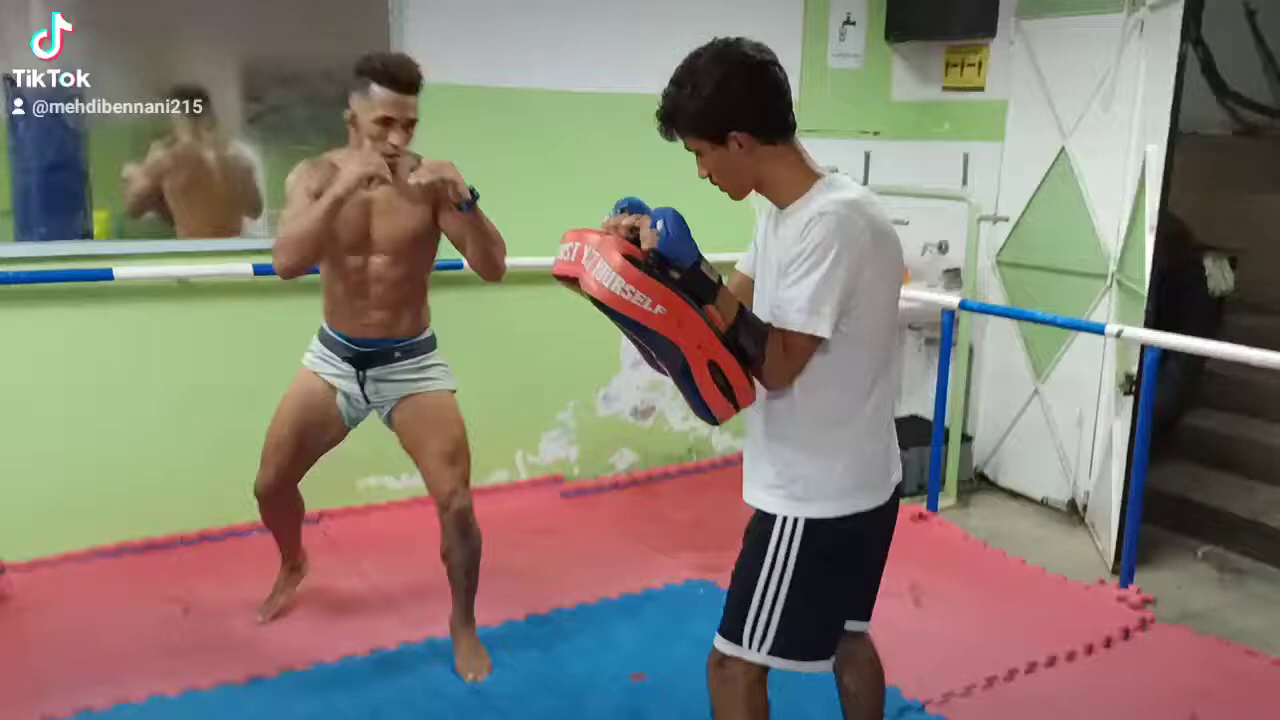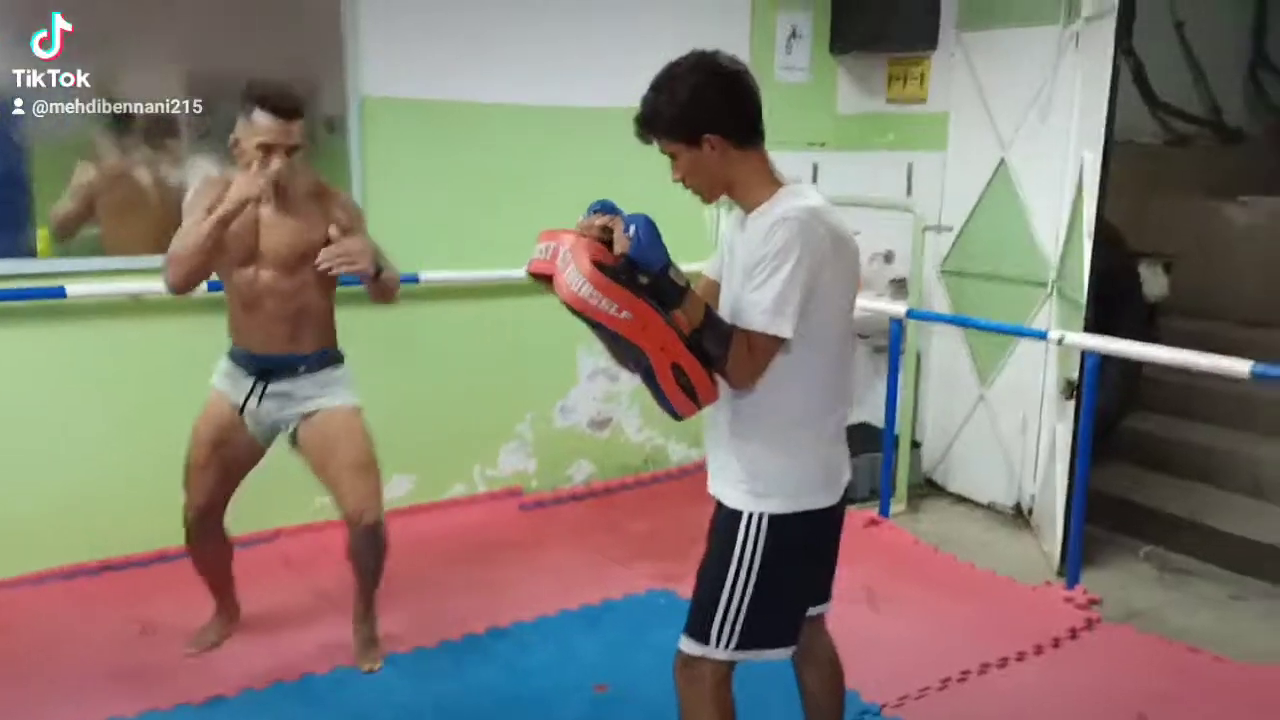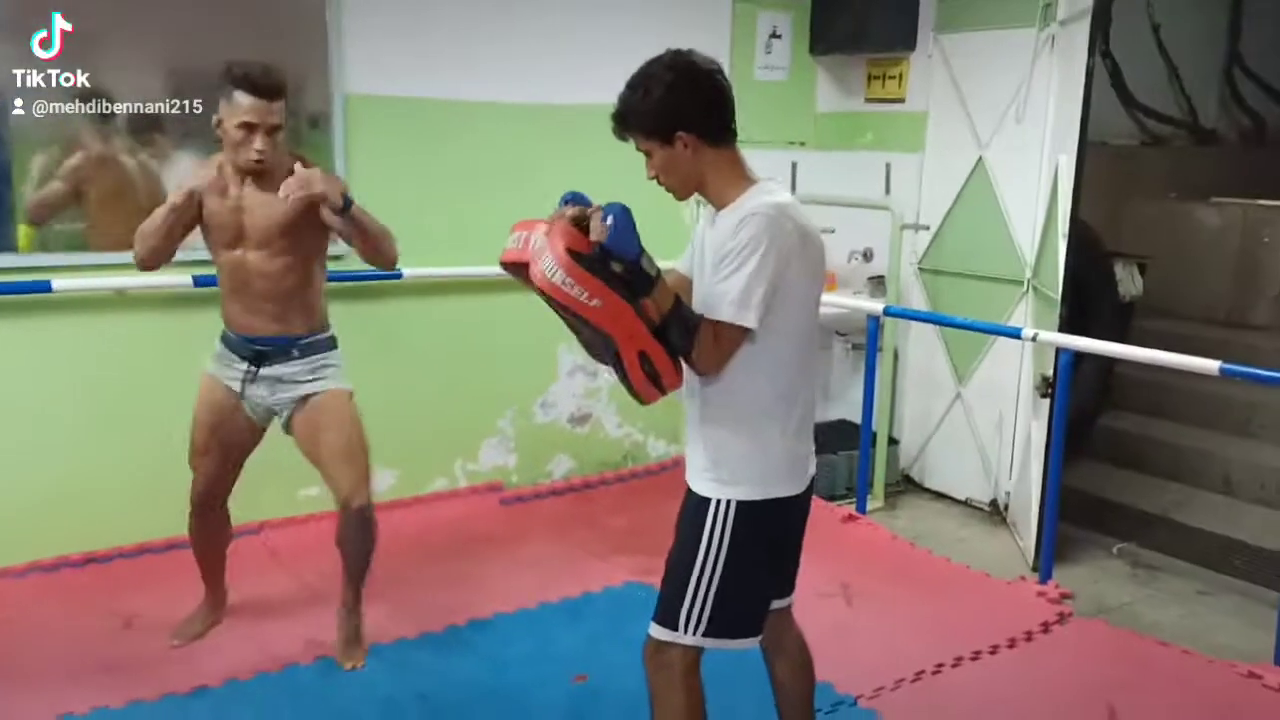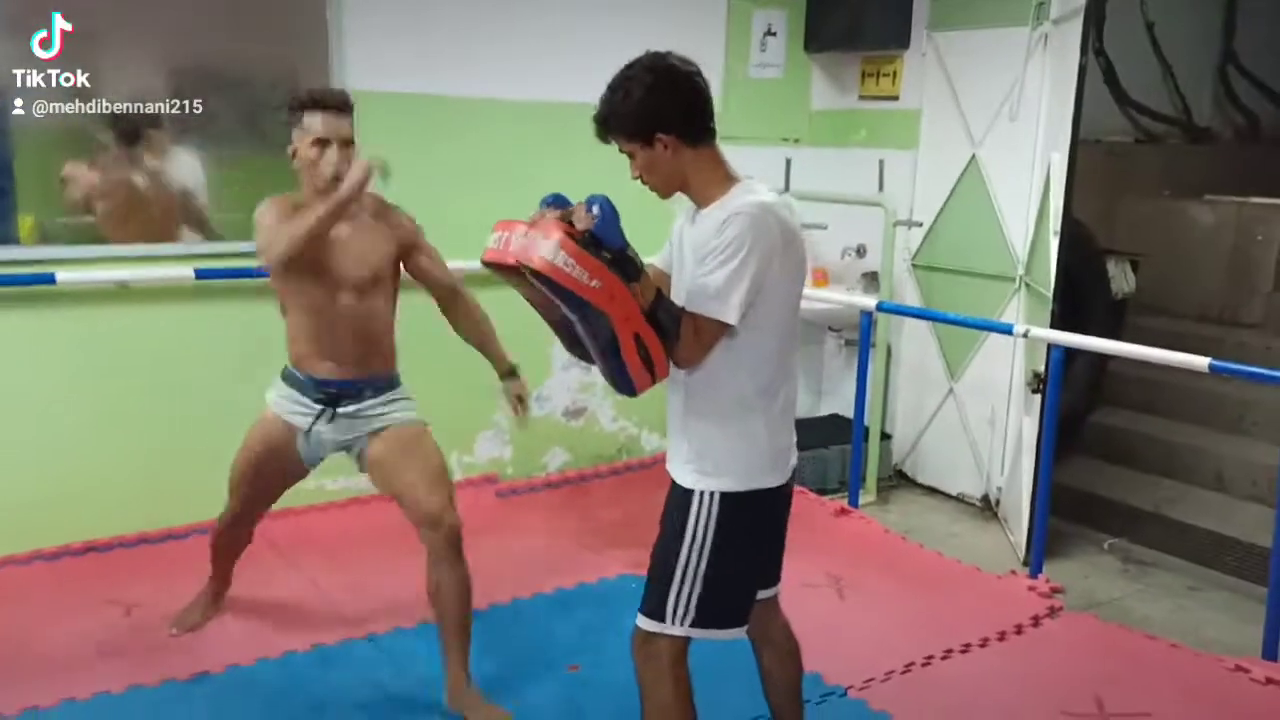
dt=0.3s
person 1, frame 1
left shoulder: (830, 223)
right shoulder: (790, 212)
left elbow: (776, 366)
right elbow: (738, 301)
left wrist: (689, 275)
right wrist: (664, 251)
left hip: (814, 495)
right hip: (858, 481)
right knee: (846, 634)
person 1, frame 2
left shoulder: (791, 227)
right shoulder: (760, 219)
left elbow: (742, 365)
right elbow: (705, 306)
left wrist: (661, 280)
right wrist: (635, 258)
left hip: (772, 491)
right hip: (803, 479)
left knee: (701, 664)
right knee: (805, 630)
person 1, frame 3
left shoulder: (759, 223)
right shoulder: (729, 216)
left elbow: (706, 354)
right elbow: (674, 297)
left wrist: (632, 266)
right wrist: (604, 250)
left hip: (739, 480)
right hip: (773, 468)
left knee: (669, 652)
right knee: (773, 619)
person 1, frame 4
left shoulder: (746, 221)
right shoulder: (704, 214)
left elbow: (686, 347)
right elbow: (652, 296)
left wrist: (617, 259)
left hip: (723, 470)
right hip: (754, 459)
left knee: (657, 643)
right knee: (759, 610)
person 2, frame 1
left shoulder: (431, 180)
right shoulder: (315, 176)
left elbow: (493, 270)
right elbow: (286, 262)
left wrist: (464, 200)
right wrist: (342, 191)
left hip: (411, 362)
right hip: (334, 357)
left knee: (456, 505)
right knee: (272, 483)
left ankle: (464, 628)
right ankle: (293, 567)
person 2, frame 2
left shoulder: (326, 203)
right shoulder: (214, 197)
left elbow: (391, 294)
right elbow: (177, 279)
left wrist: (371, 267)
right wrist: (227, 211)
left hip: (317, 381)
right hip: (242, 377)
left knee: (365, 516)
right knee: (199, 511)
left ankle: (365, 620)
right ankle: (225, 609)
person 2, frame 3
left shoulder: (308, 182)
right shoulder: (202, 181)
left elbow: (385, 256)
right elbow: (144, 248)
left wrist: (339, 201)
right wrist: (182, 200)
left hip: (310, 365)
right hip: (237, 362)
left knee: (357, 500)
right knee: (205, 495)
left ankle: (351, 612)
right ankle: (214, 598)
person 2, frame 4
left shoulder: (388, 220)
right shoulder: (278, 211)
left elbow: (454, 297)
right elbow: (280, 254)
left wrist: (505, 368)
right wrist: (342, 194)
left hip: (379, 403)
right hip: (298, 400)
left knee: (444, 528)
right knee: (236, 519)
right ankle: (214, 593)
